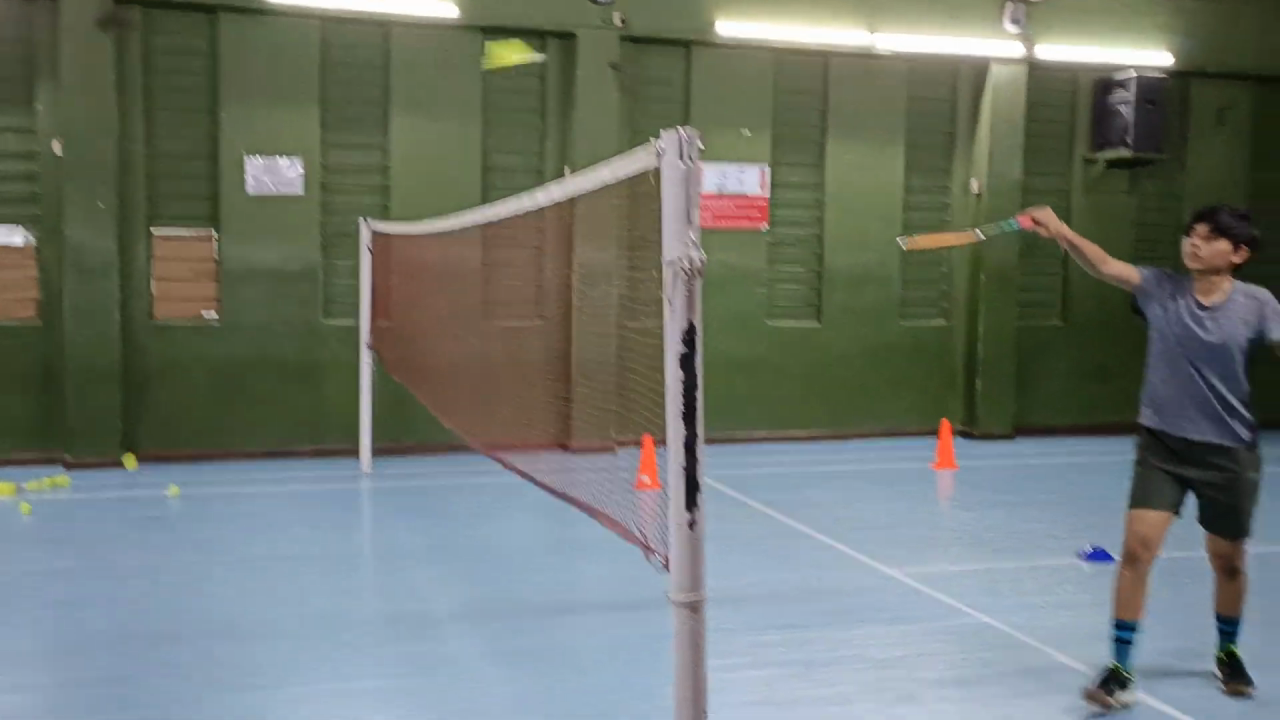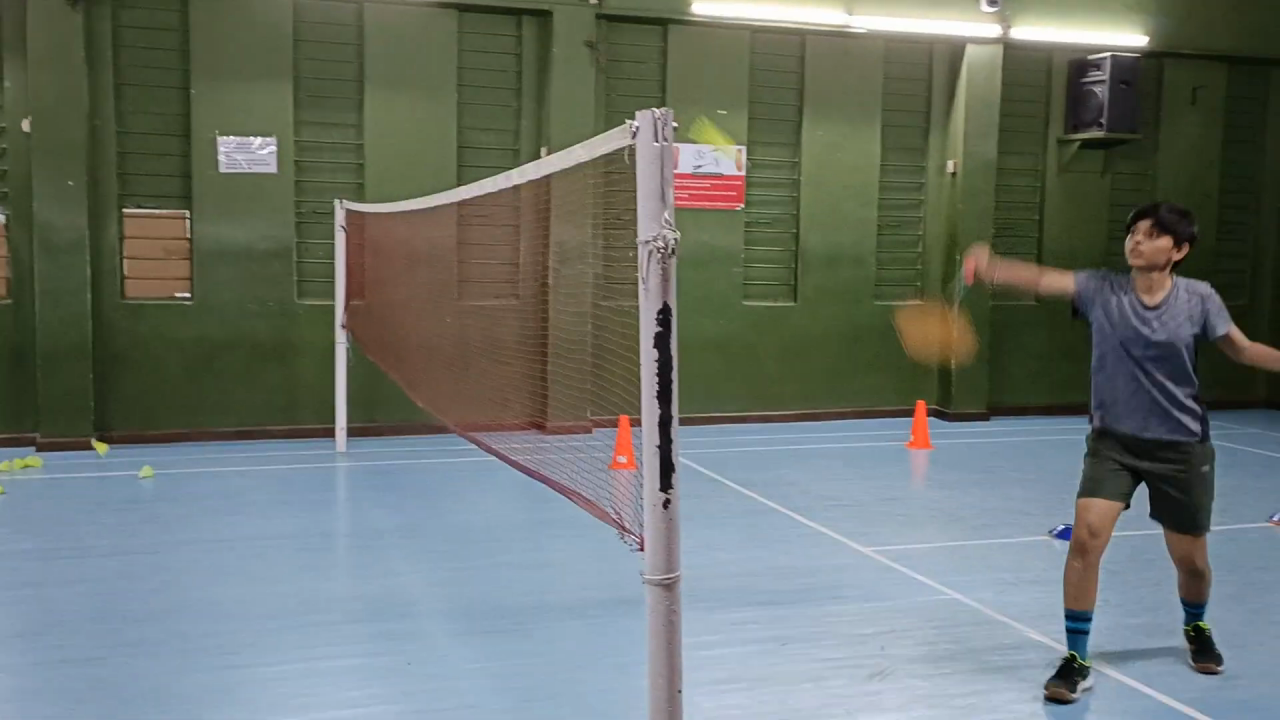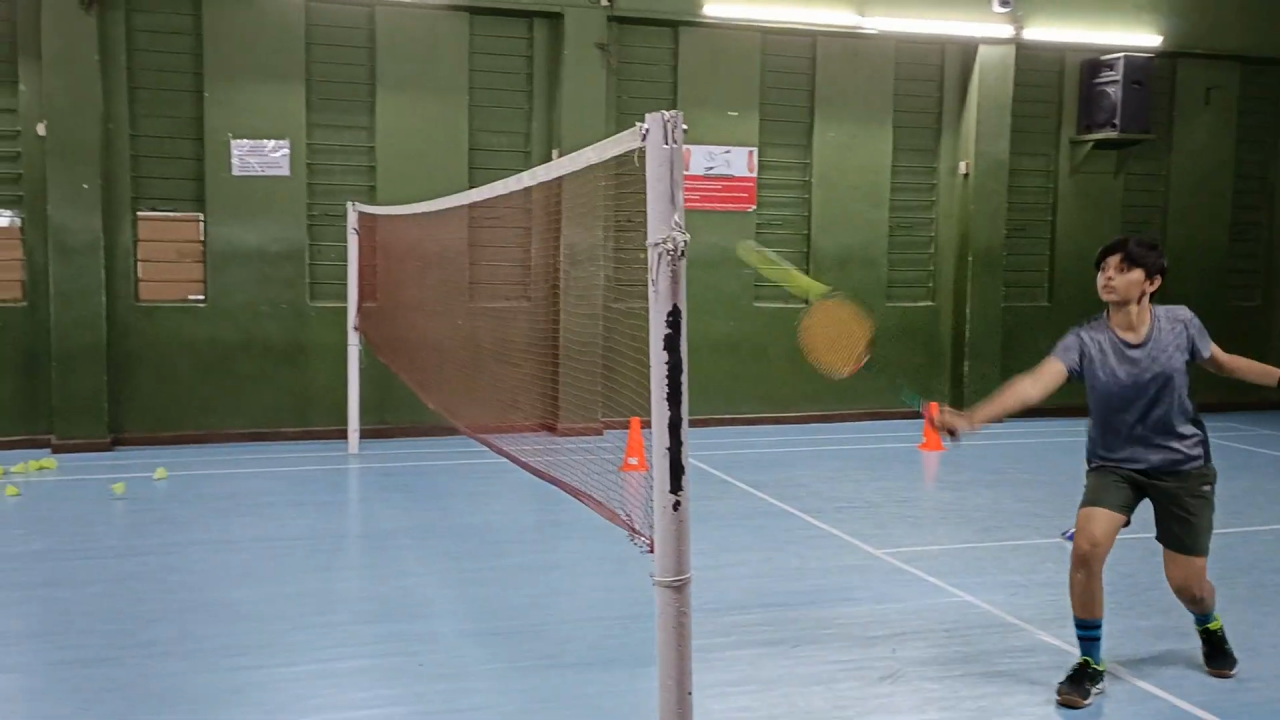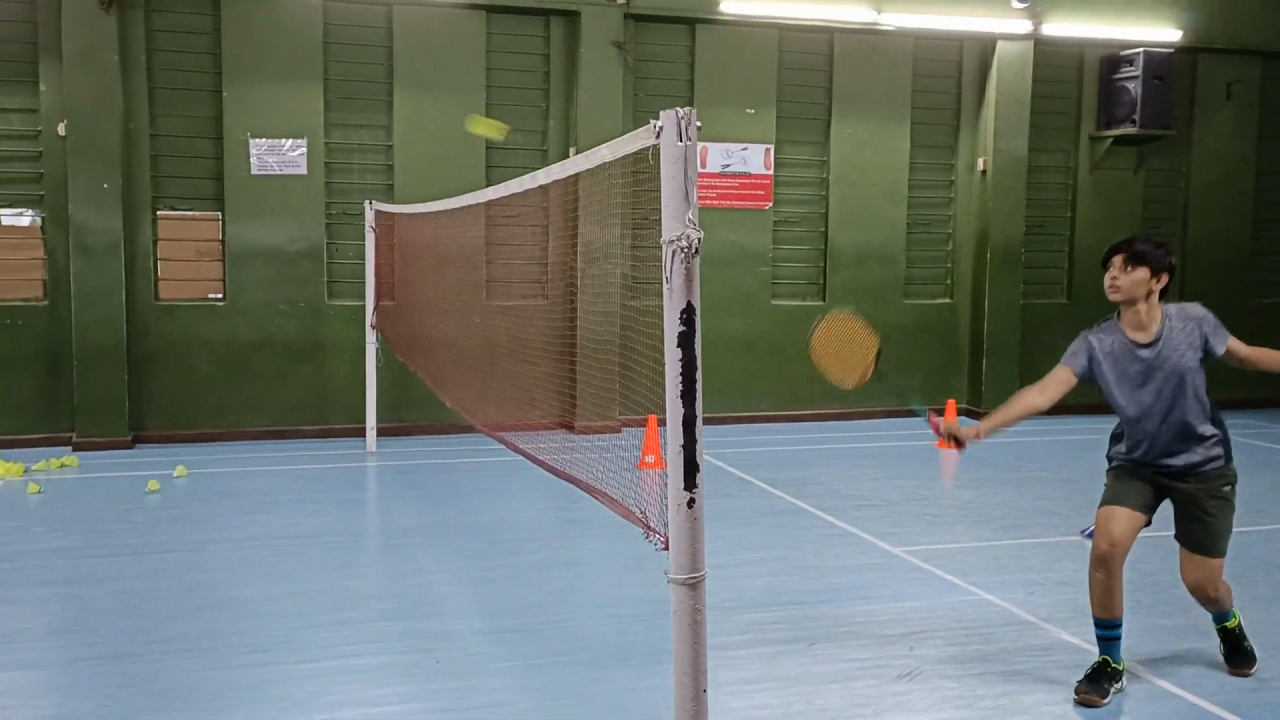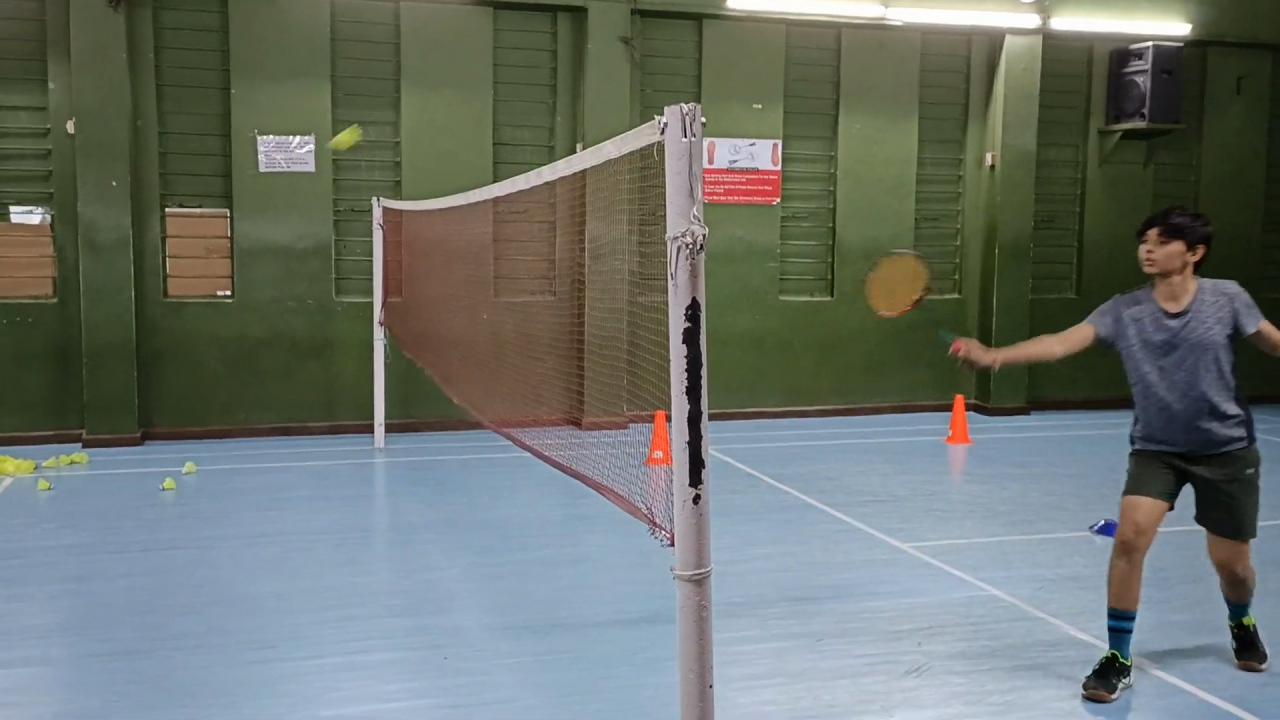
dt=0.2s
person 1, frame 1
right shoulder: (1159, 287)
right elbow: (1100, 264)
right wrist: (1058, 229)
left hip: (1227, 450)
right hip: (1161, 443)
left knee: (1228, 560)
right knee: (1137, 550)
left ankle: (1227, 653)
right ankle: (1118, 672)
person 1, frame 2
left shoulder: (1199, 298)
right shoulder: (1102, 290)
right elbow: (1043, 281)
right wrist: (992, 267)
left hip: (1182, 443)
right hip: (1113, 441)
left knee: (1190, 559)
right knee: (1086, 537)
left ankle: (1196, 631)
right ankle: (1077, 659)
person 1, frame 3
left shoulder: (1180, 323)
right shoulder: (1084, 341)
left elbow: (1222, 363)
right elbow: (1034, 384)
right wrist: (971, 418)
left hip: (1183, 464)
right hip: (1116, 463)
left knee: (1188, 582)
right knee: (1087, 550)
left ankle: (1210, 629)
right ankle: (1090, 664)
person 1, frame 4
left shoulder: (1195, 321)
right shoulder: (1095, 343)
right elbow: (1043, 392)
right wrist: (981, 427)
left hip: (1203, 465)
right hip: (1135, 464)
left knee: (1203, 581)
right knee: (1106, 550)
left ankle: (1229, 628)
right ankle: (1109, 664)
person 1, frame 5
left shoulder: (1228, 298)
right shoulder: (1124, 310)
right elbow: (1060, 343)
right wrist: (993, 355)
left hip: (1227, 448)
right hip: (1156, 447)
left knee: (1230, 561)
right knee: (1130, 539)
right ankle: (1117, 660)
